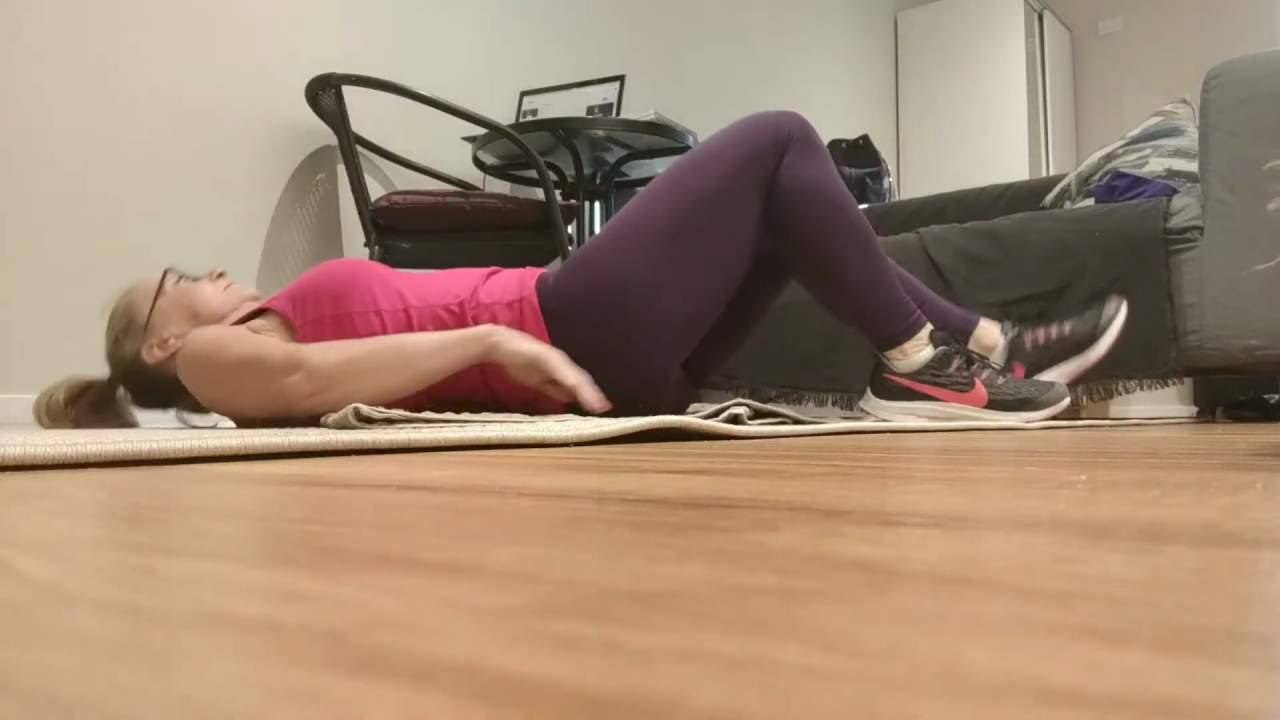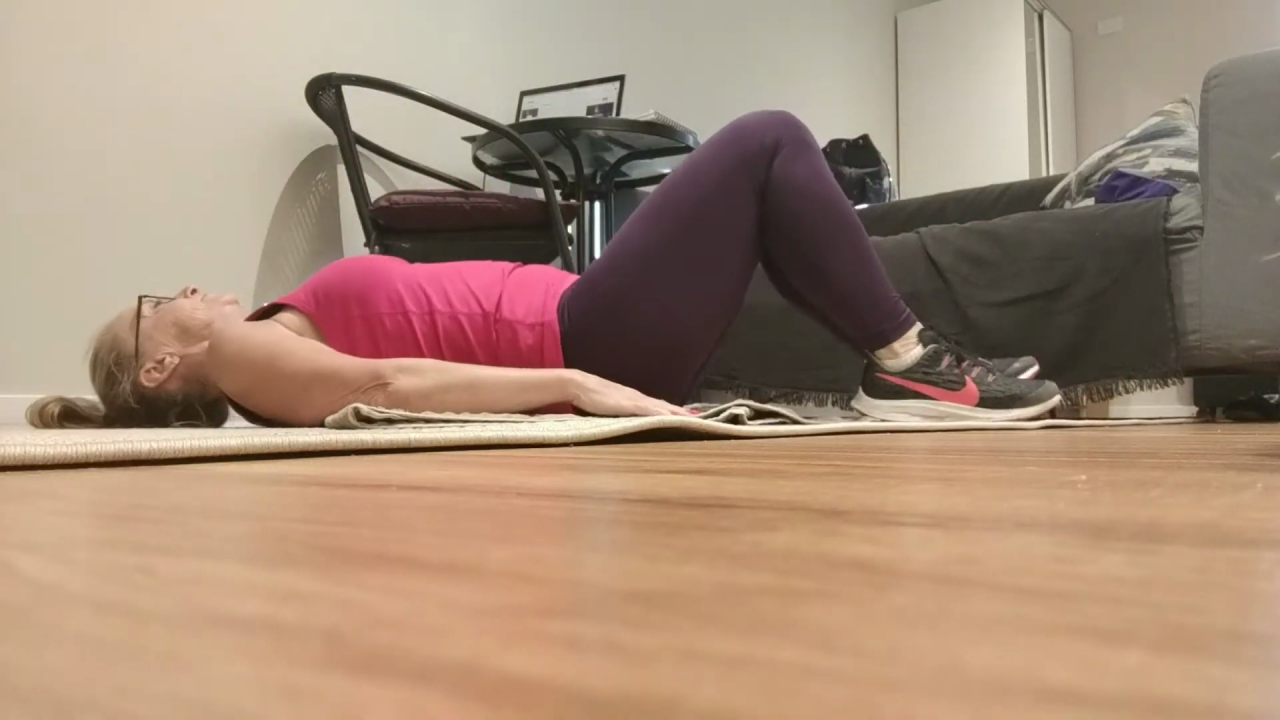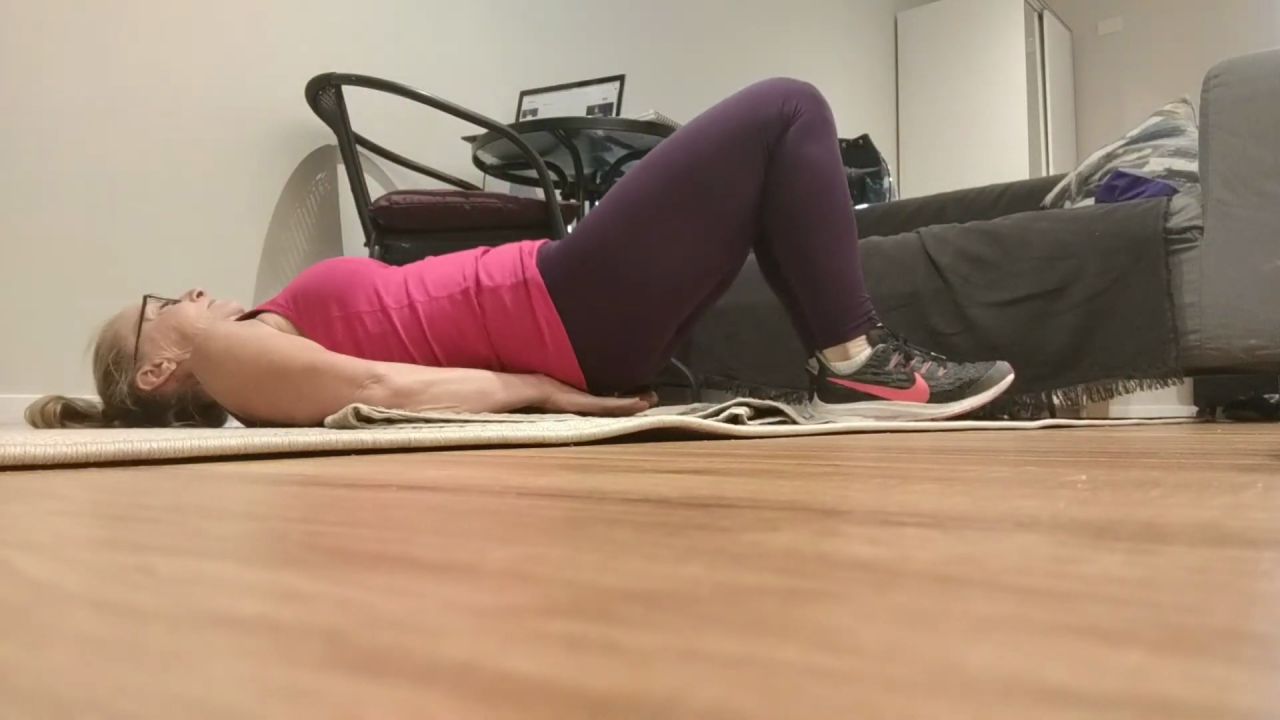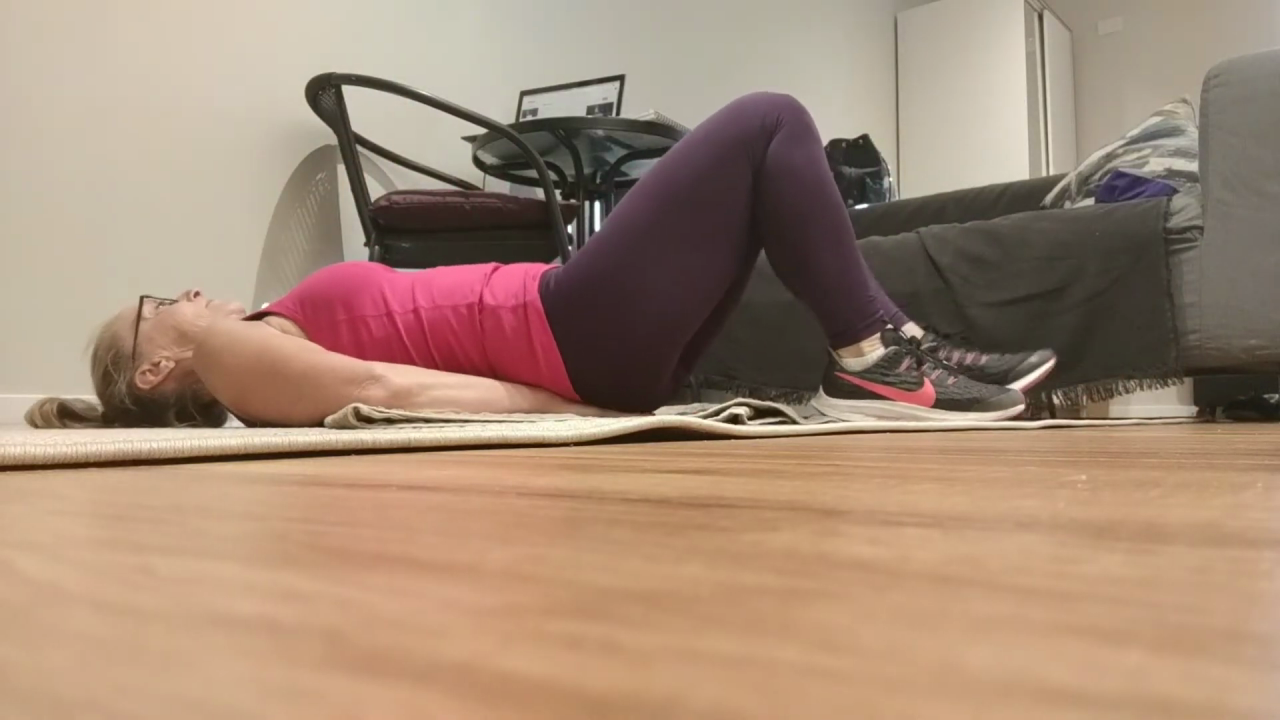
dt=1s
person 1, frame 1
left shoulder: (272, 339)
right shoulder: (217, 355)
right elbow: (312, 379)
right wrist: (489, 339)
left hip: (602, 357)
right hip: (577, 336)
left knee: (790, 220)
right knee: (779, 139)
left ankle: (989, 346)
right ankle: (919, 367)
person 1, frame 2
left shoulder: (270, 336)
right shoulder: (247, 359)
right elbow: (391, 384)
right wrist: (571, 386)
left hip: (580, 330)
right hip: (590, 342)
left knee: (765, 187)
right knee: (771, 141)
left ankle: (912, 358)
right ankle: (907, 367)
person 1, frame 3
left shoulder: (259, 340)
right shoulder: (231, 359)
right elbow: (386, 385)
right wrist: (552, 392)
left hip: (574, 314)
right hip: (573, 313)
left knee: (766, 164)
right knee: (789, 112)
left ankle: (852, 359)
right ankle: (856, 368)
person 1, frame 4
left shoulder: (265, 339)
right shoulder: (245, 359)
right elbow: (387, 391)
right wrist: (564, 412)
left hip: (576, 328)
right hip: (579, 338)
left knee: (764, 177)
right knee: (769, 122)
left ankle: (906, 349)
right ankle: (868, 367)
